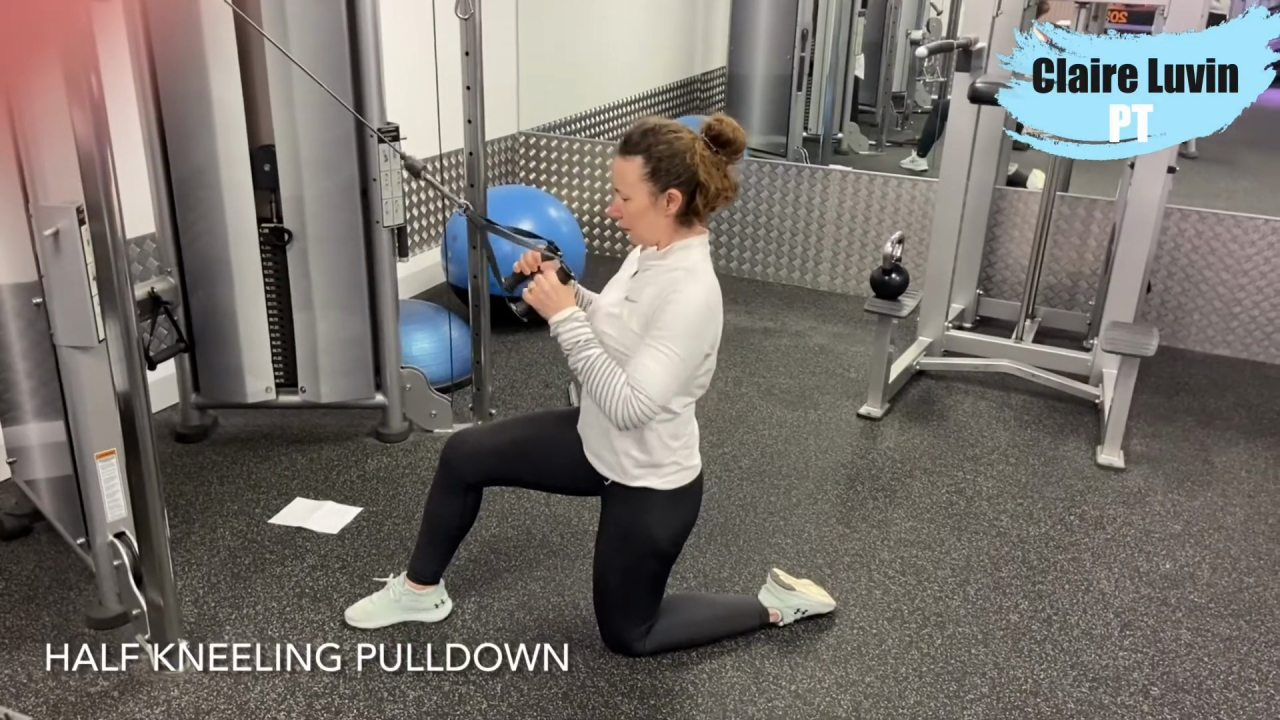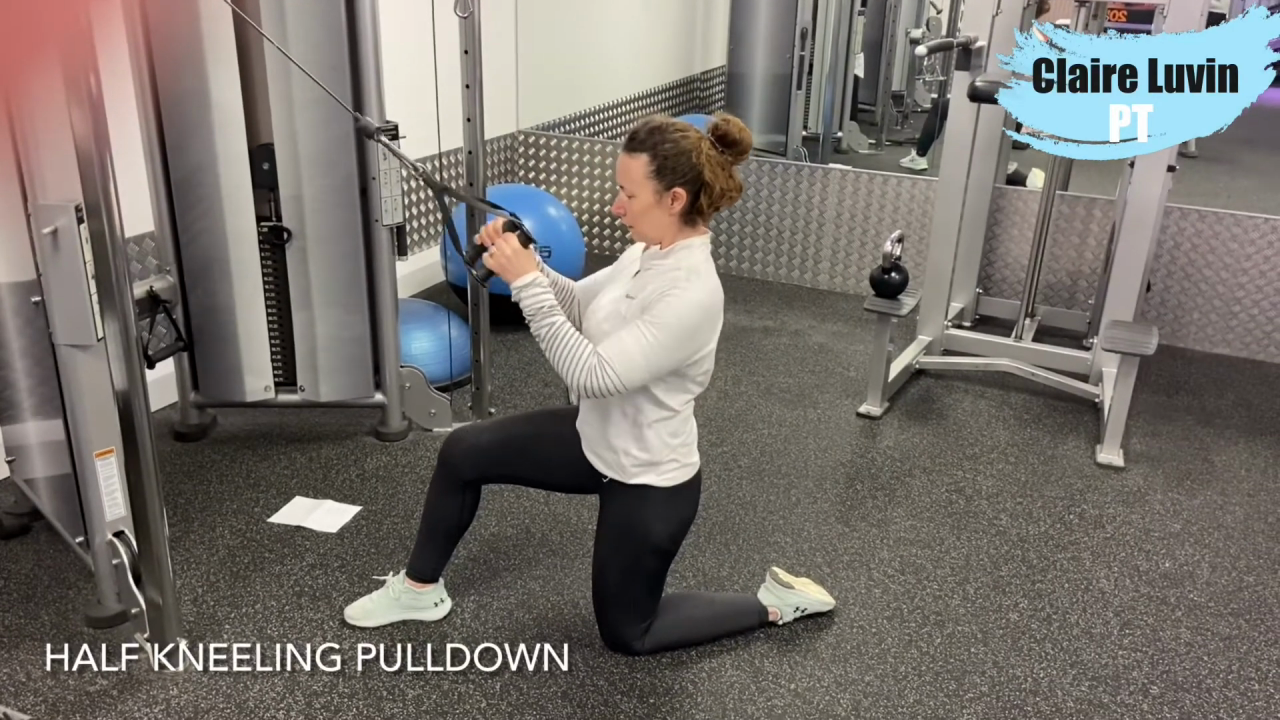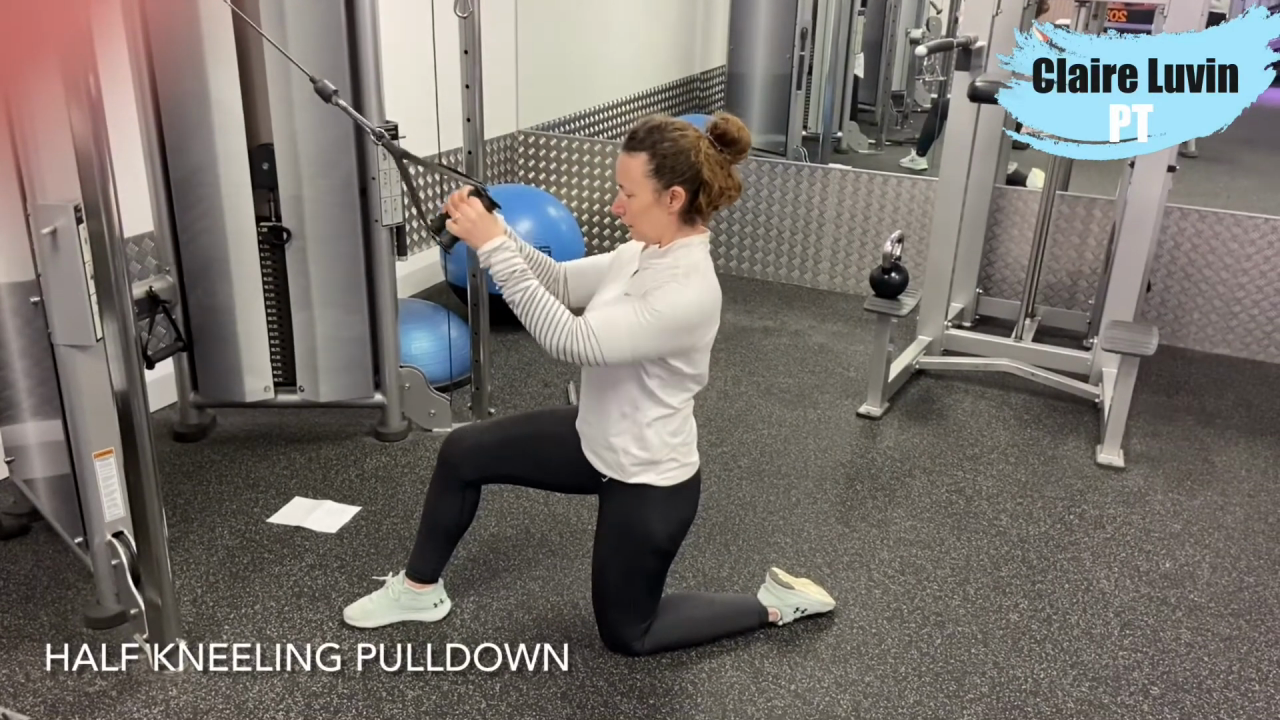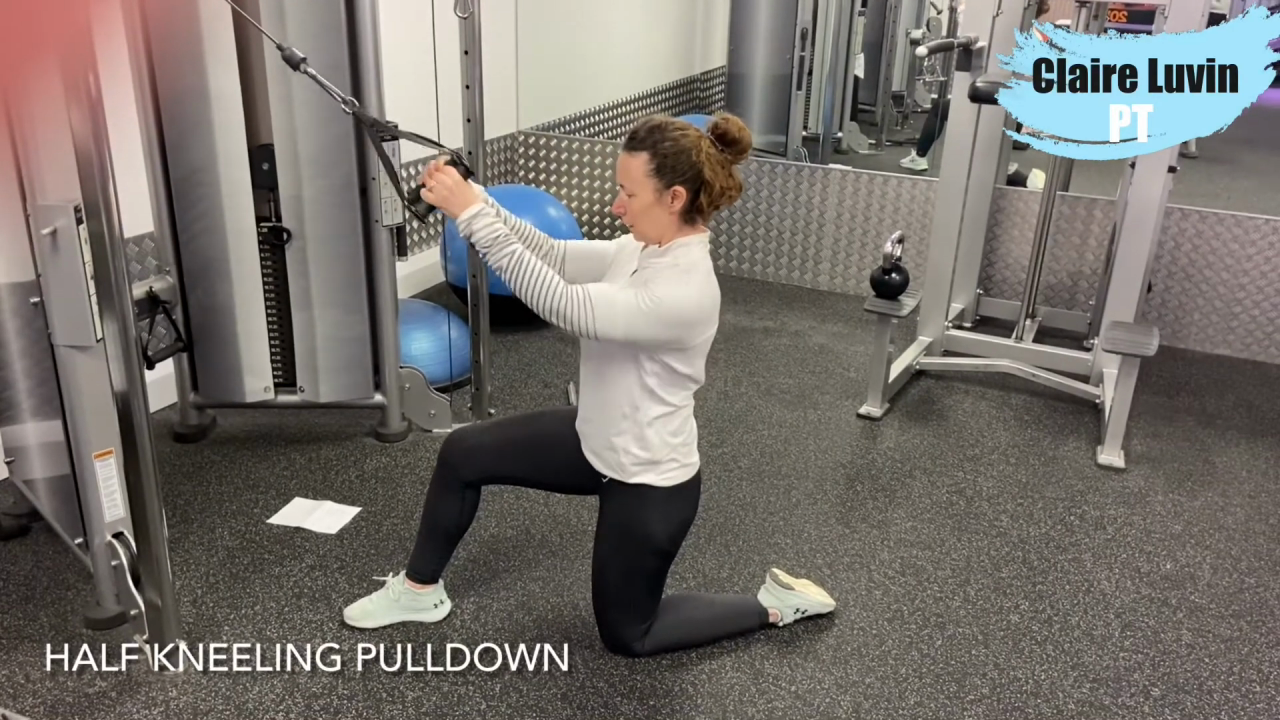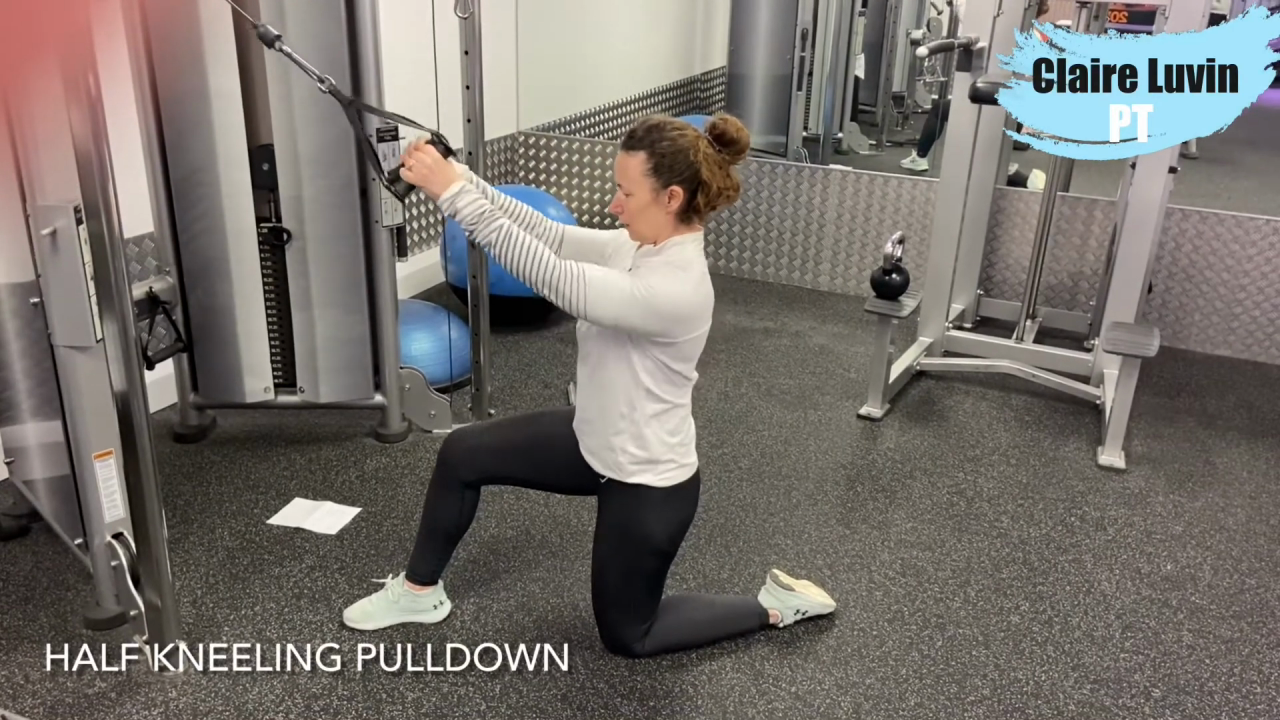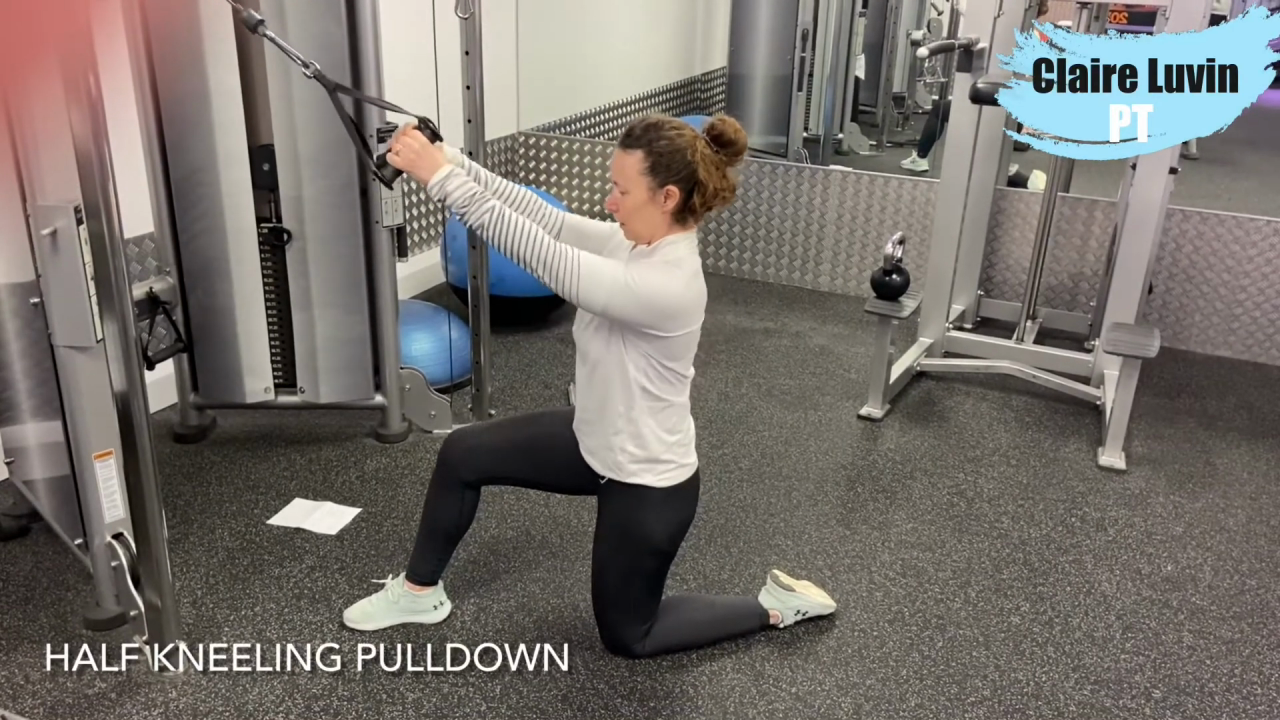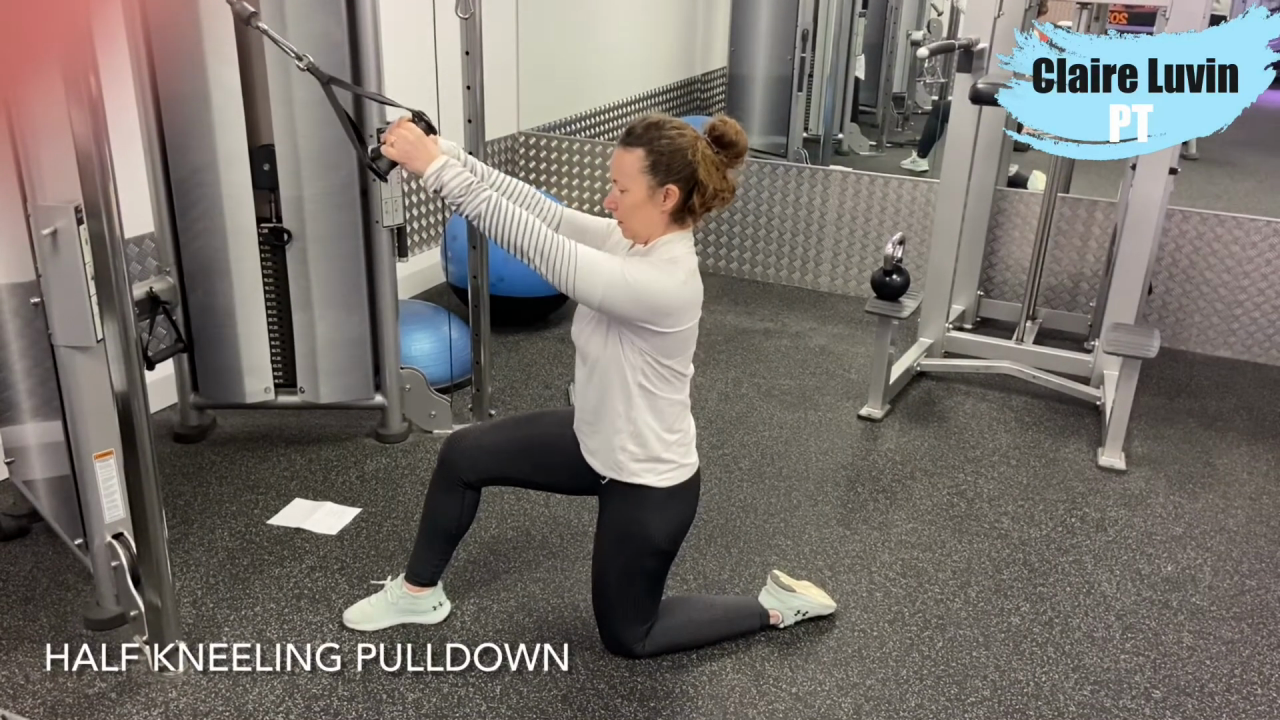
dt=0.3s
person 1, frame 1
left shoulder: (690, 294)
right shoulder: (652, 254)
left elbow: (625, 404)
left wrist: (562, 315)
right wrist: (564, 291)
left hip: (651, 483)
right hip: (599, 443)
left knee: (627, 632)
right knee: (464, 455)
left ankle: (776, 603)
right ankle: (420, 590)
person 1, frame 2
left shoulder: (691, 294)
right shoulder: (651, 252)
left elbow: (591, 376)
right elbow: (581, 305)
left wrist: (525, 282)
right wrist: (527, 265)
left hip: (649, 481)
right hip: (599, 438)
left knee: (626, 631)
right knee: (463, 453)
left ankle: (776, 603)
right ankle: (419, 589)
person 1, frame 3
left shoulder: (687, 293)
right shoulder: (650, 249)
left elbow: (568, 338)
right elbow: (563, 282)
left wrist: (492, 247)
right wrist: (494, 232)
left hip: (649, 481)
right hip: (599, 438)
left knee: (626, 632)
right knee: (463, 453)
left ankle: (776, 603)
right ankle: (419, 589)
person 1, frame 4
left shoulder: (685, 290)
right shoulder: (649, 247)
left elbow: (561, 304)
right elbow: (556, 257)
left wrist: (473, 217)
right wrist: (477, 201)
left hip: (650, 483)
right hip: (599, 439)
left knee: (626, 633)
right knee: (464, 452)
left ankle: (775, 603)
right ankle: (419, 590)
person 1, frame 5
left shoulder: (676, 289)
right shoulder: (645, 244)
left elbow: (551, 275)
right elbow: (550, 235)
left wrist: (455, 195)
right wrist: (458, 175)
left hip: (648, 482)
right hip: (596, 440)
left knee: (626, 634)
right knee: (462, 454)
left ankle: (776, 606)
right ankle: (418, 591)
person 1, frame 6
left shoulder: (668, 284)
right shoulder: (642, 241)
left elbow: (543, 255)
right elbow: (545, 218)
left wrist: (442, 178)
right wrist: (448, 159)
left hip: (648, 483)
right hip: (596, 439)
left knee: (626, 634)
right knee: (463, 454)
left ankle: (777, 606)
right ankle: (419, 591)
person 1, frame 7
left shoulder: (664, 282)
right shoulder: (639, 239)
left elbow: (539, 245)
right elbow: (542, 210)
left wrist: (437, 169)
right wrist: (442, 152)
left hip: (649, 481)
right hip: (596, 440)
left knee: (626, 635)
right knee: (462, 455)
left ankle: (776, 607)
right ankle: (417, 592)
